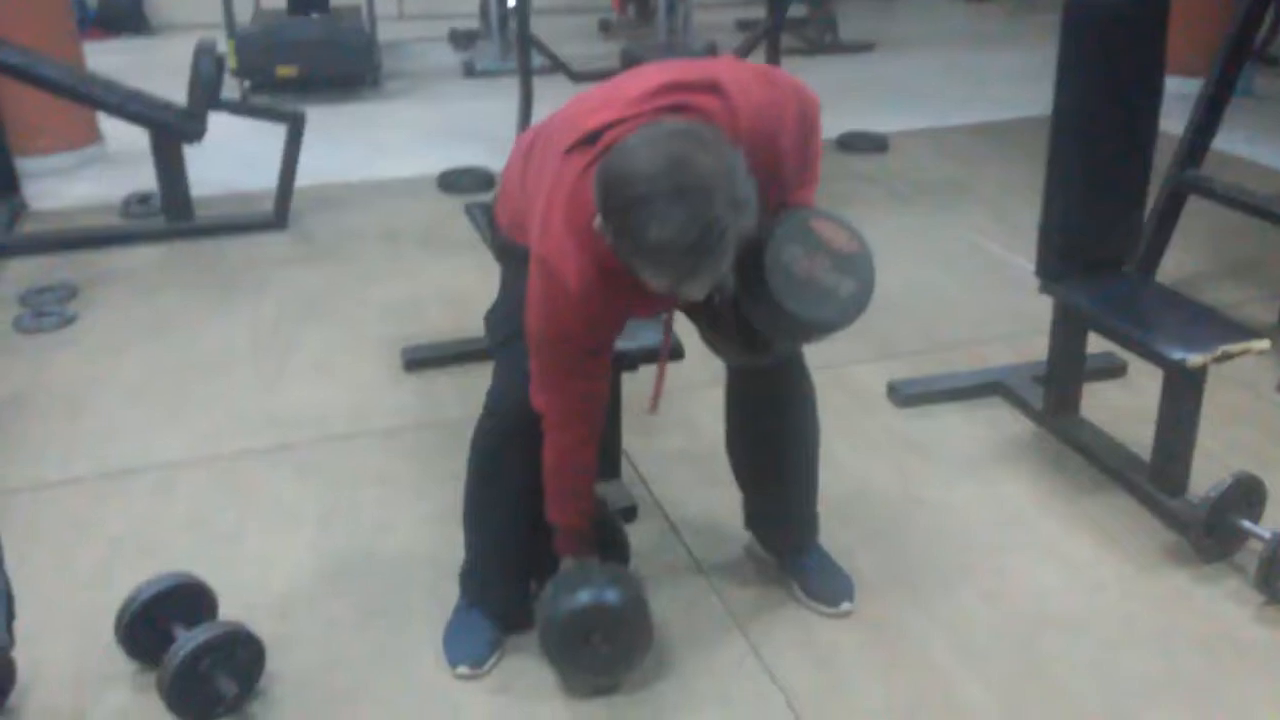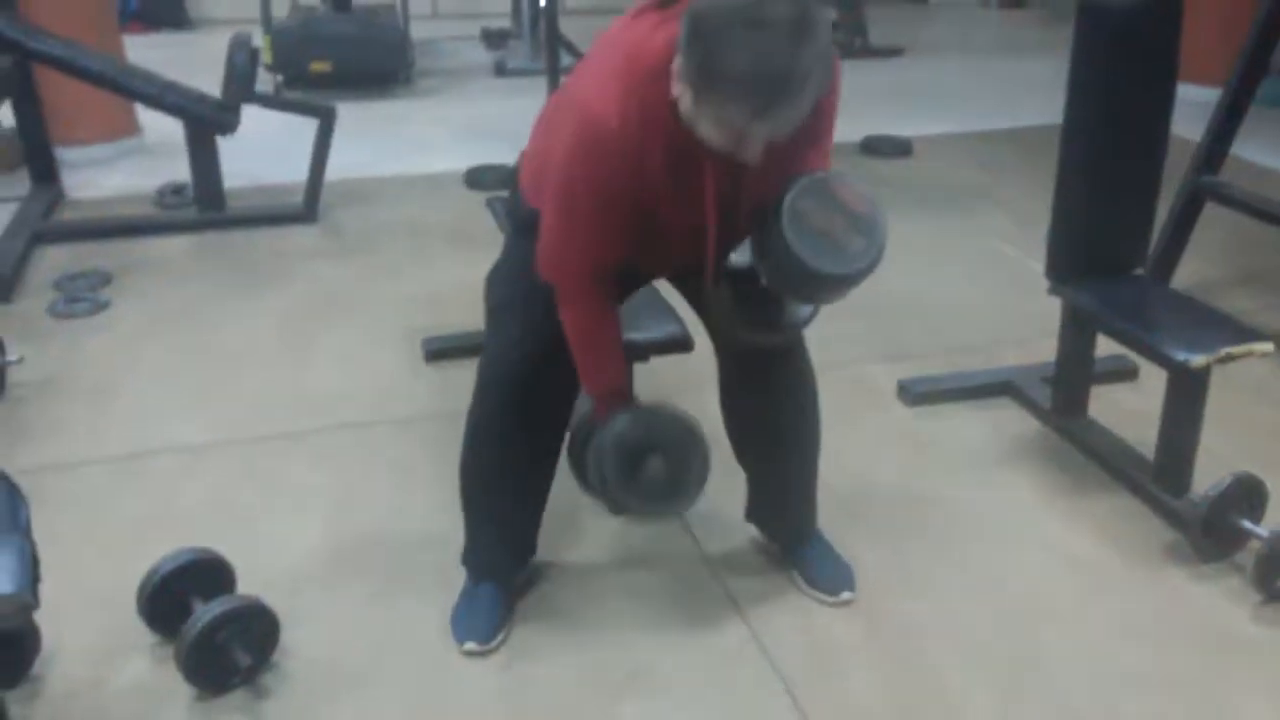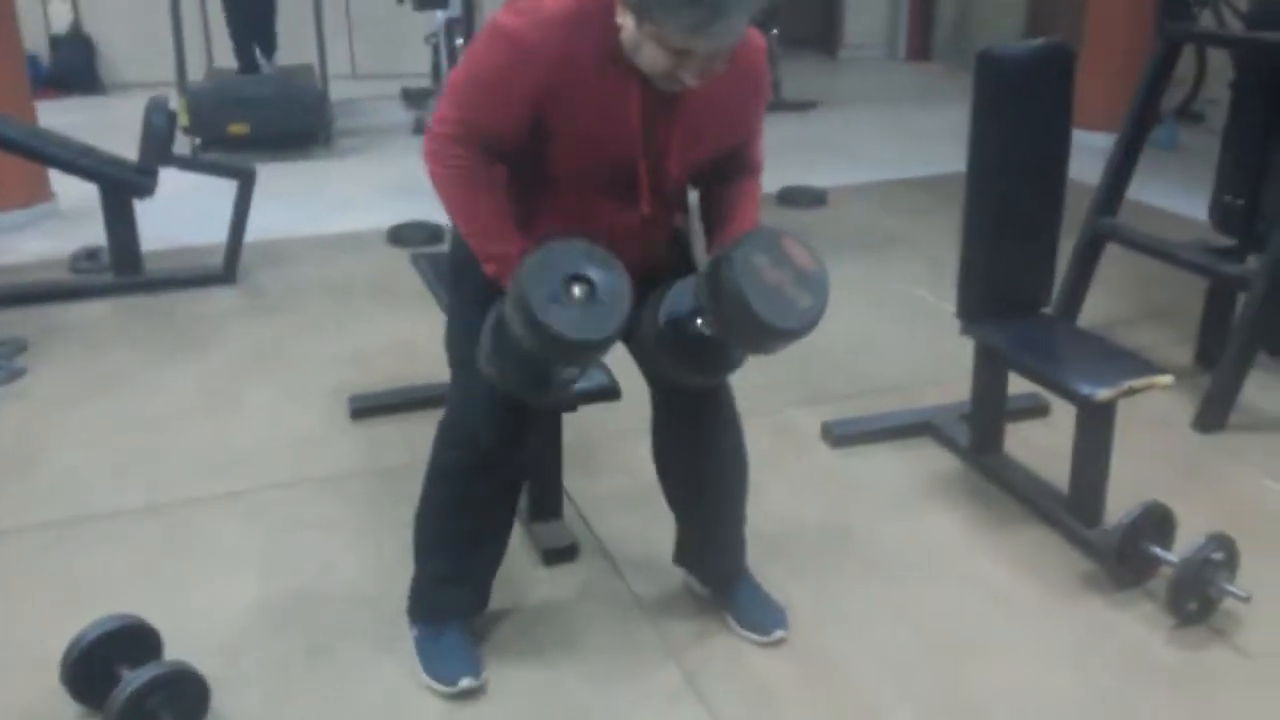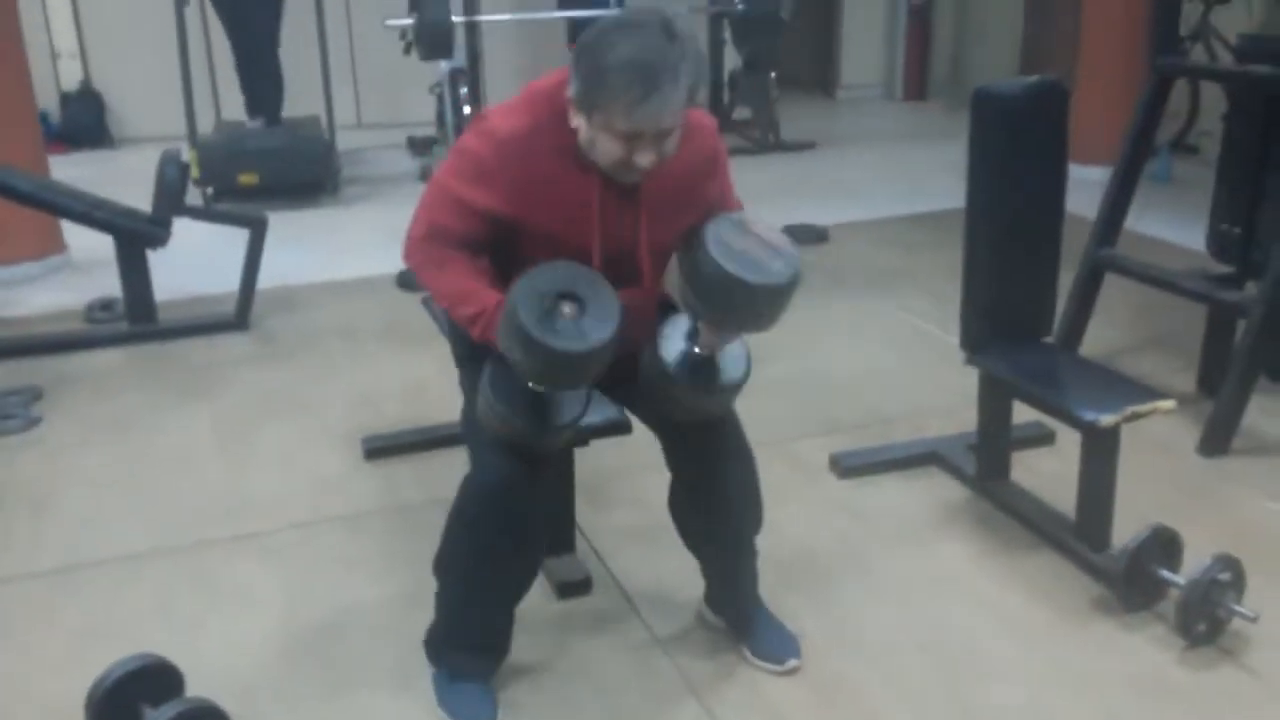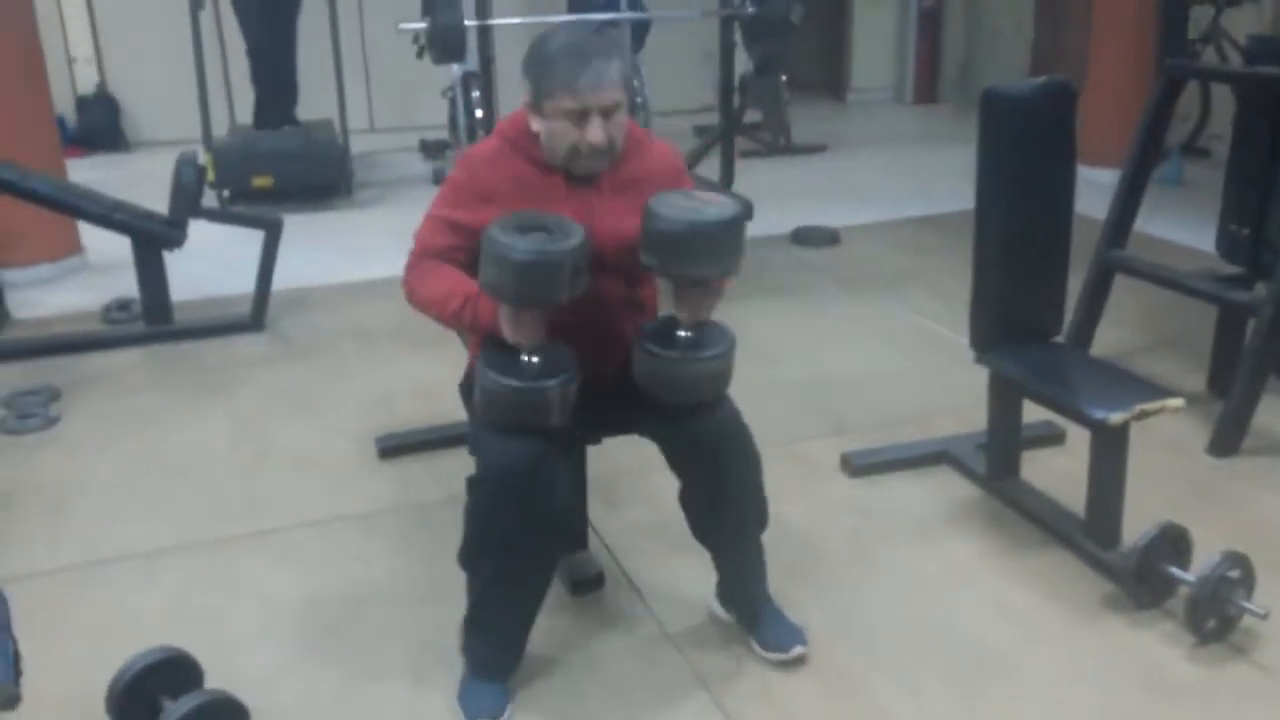
dt=0.4s
person 1, frame 1
left shoulder: (765, 111)
right shoulder: (568, 255)
right elbow: (568, 410)
right wrist: (574, 544)
left knee: (774, 361)
right knee: (521, 404)
left ankle: (791, 540)
right ankle: (490, 594)
person 1, frame 2
left shoulder: (807, 57)
right shoulder: (606, 114)
left elbow: (810, 145)
right elbow: (579, 280)
right wrist: (613, 401)
right hip: (569, 215)
left knee: (772, 349)
right knee: (518, 374)
left ankle: (793, 529)
right ankle: (493, 570)
person 1, frame 3
left shoulder: (743, 59)
left elbow: (736, 168)
right elbow: (455, 144)
right wrist: (514, 267)
left hip: (647, 253)
right hip: (519, 252)
left knee: (700, 392)
right knee: (488, 417)
left ankle: (719, 566)
right ankle: (443, 610)
person 1, frame 4
left shoulder: (699, 143)
right shoulder: (507, 142)
right elbow: (431, 242)
right wrist: (499, 324)
left hip: (639, 329)
left knee: (716, 446)
right knee: (504, 480)
left ankle: (736, 603)
right ankle: (461, 656)
person 1, frame 5
left shoulder: (657, 162)
right shoulder: (486, 169)
right elbow: (424, 268)
left wrist: (699, 286)
right wrist: (491, 314)
left hip: (633, 356)
left knee: (722, 440)
right knee: (514, 471)
left ankle: (746, 596)
right ankle: (489, 656)
